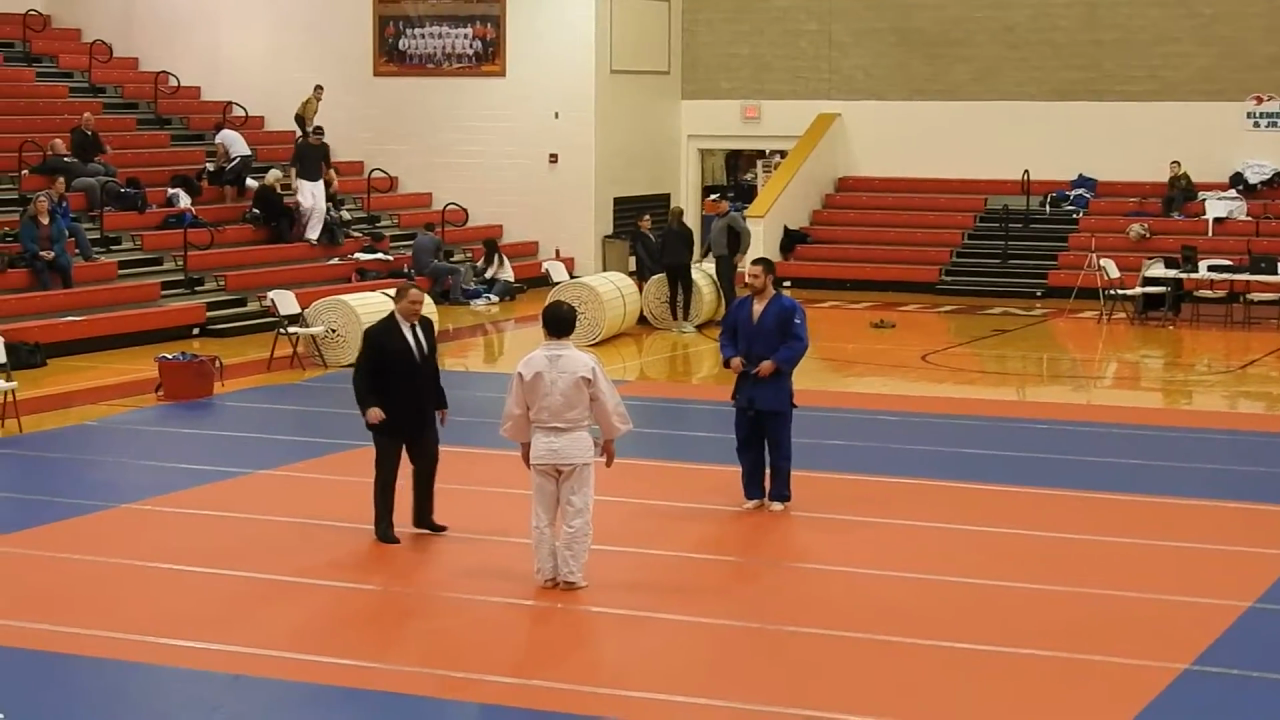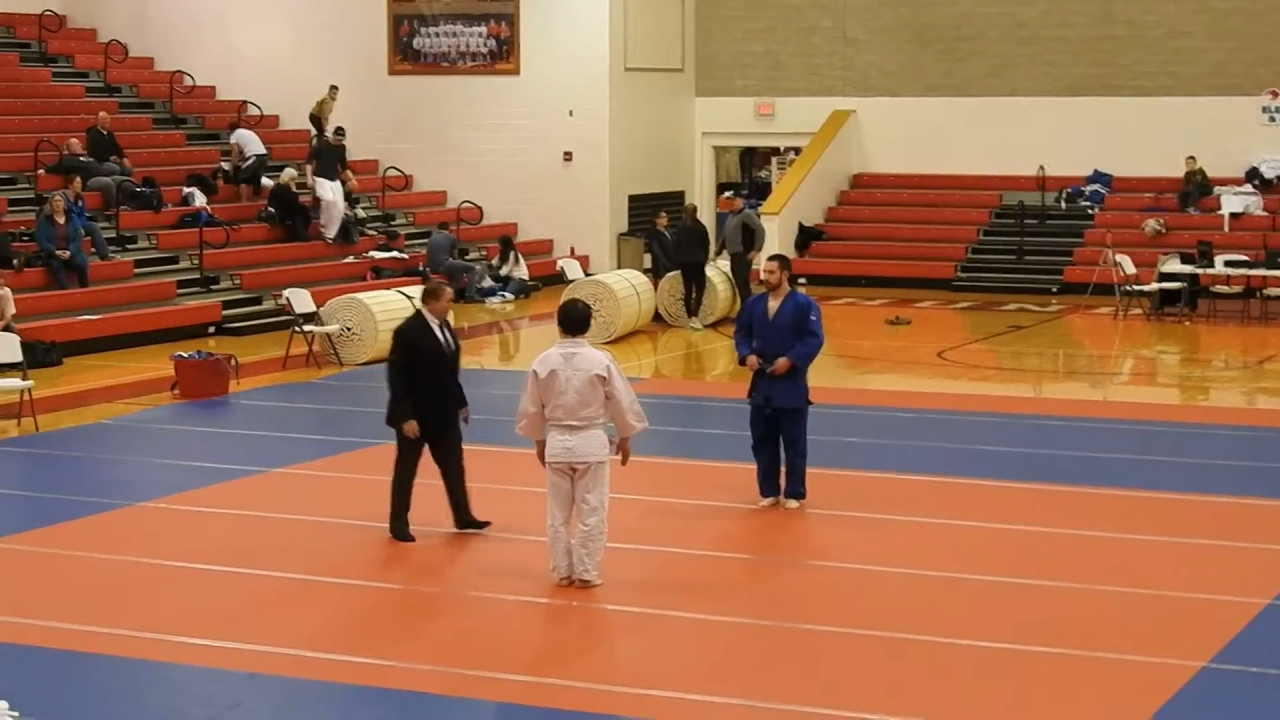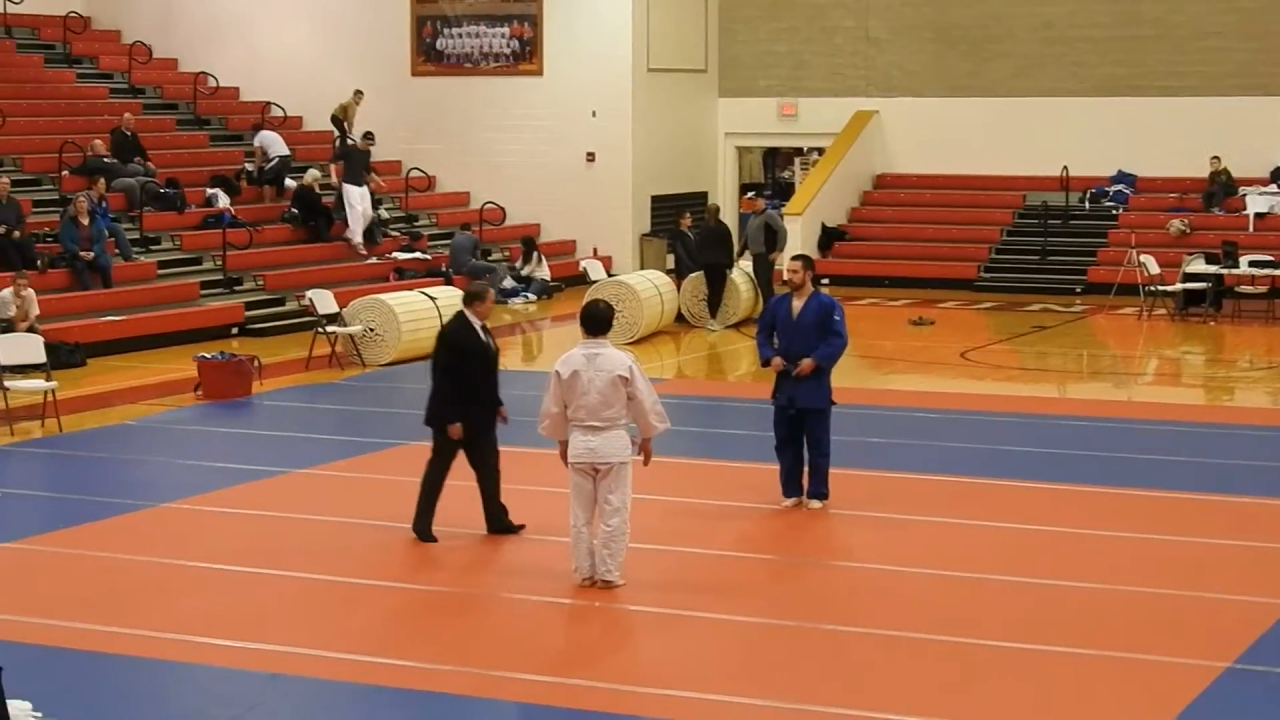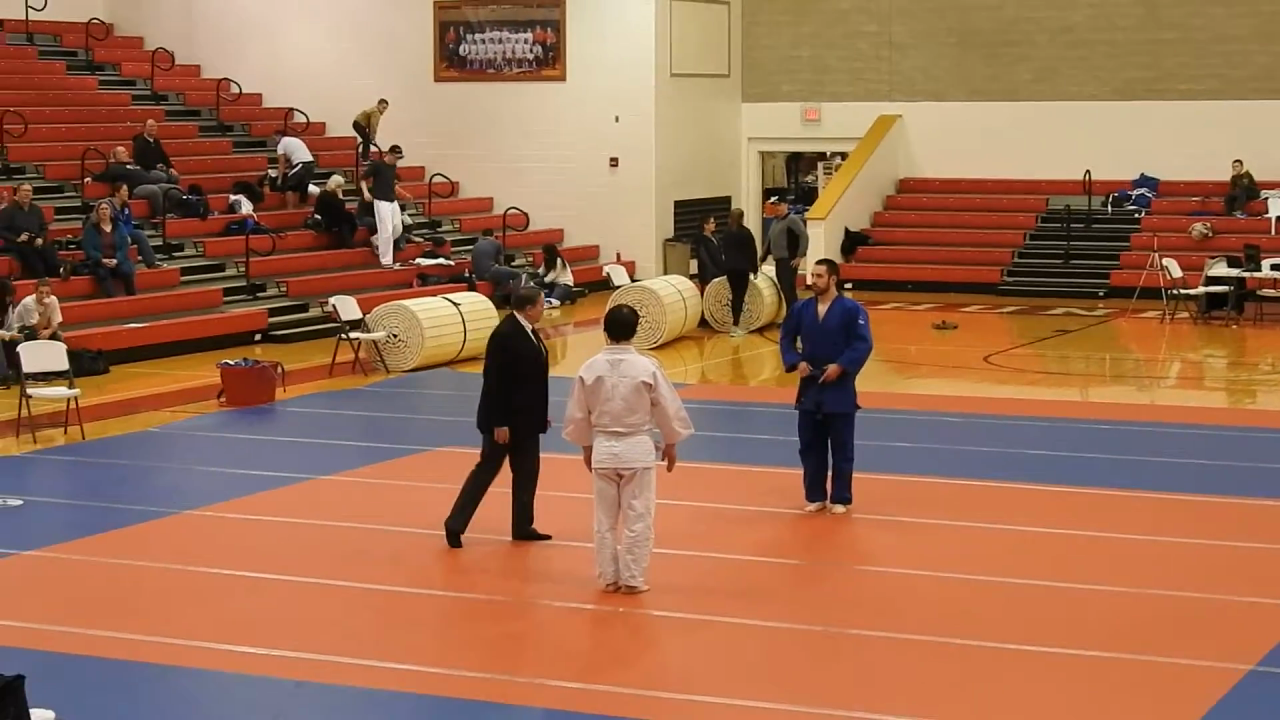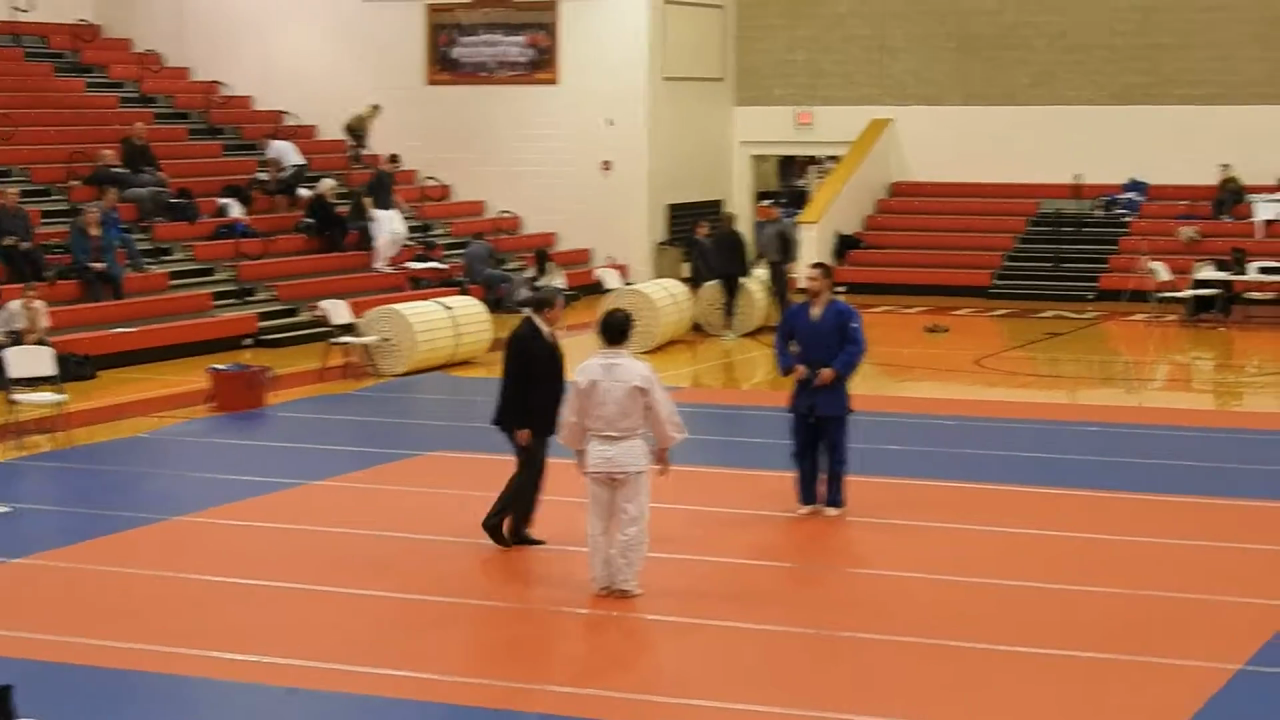
dt=0.2s
person 1, frame 1
left shoulder: (528, 364)
right shoulder: (586, 363)
left elbow: (516, 409)
right elbow: (606, 404)
left wrist: (524, 443)
right wrist: (609, 439)
left hip: (541, 444)
right hip: (576, 445)
left knee: (542, 515)
right knee: (576, 515)
left ankle: (547, 574)
right ankle: (570, 575)
person 1, frame 2
left shoulder: (543, 362)
right shoulder: (600, 360)
left elbow: (531, 407)
right elbow: (621, 401)
left wrist: (539, 441)
right wrist: (624, 437)
left hip: (556, 442)
right hip: (591, 443)
left knee: (557, 513)
right knee: (591, 512)
left ankle: (562, 572)
right ankle: (585, 573)
person 1, frame 3
left shoulder: (565, 362)
right shoulder: (623, 361)
left elbow: (554, 408)
right elbow: (644, 402)
left wrist: (562, 441)
right wrist: (646, 438)
left hip: (579, 443)
right hip: (614, 443)
left knee: (580, 513)
right knee: (614, 513)
left ankle: (585, 572)
right ankle: (608, 573)
person 1, frame 4
left shoulder: (590, 368)
right shoulder: (647, 367)
left elbow: (578, 413)
right elbow: (667, 408)
left wrist: (586, 446)
right wrist: (670, 443)
left hip: (603, 448)
right hip: (637, 449)
left knee: (604, 519)
right knee: (638, 519)
left ankle: (609, 577)
right ankle: (632, 579)
person 1, frame 5
left shoulder: (584, 371)
right shoulder: (640, 371)
left elbow: (573, 417)
right elbow: (660, 413)
left wrist: (580, 450)
right wrist: (662, 448)
left hip: (597, 452)
right hip: (631, 452)
left knee: (598, 522)
right knee: (631, 522)
left ankle: (601, 581)
right ankle: (625, 582)
person 2, frame 1
left shoulder: (426, 326)
right shoulder: (377, 334)
right elbow: (362, 375)
left wrist: (440, 403)
right wrist: (369, 406)
left hip: (421, 412)
right hip: (390, 416)
left knee: (428, 462)
right knee: (387, 471)
left ankle: (423, 516)
right ankle: (383, 526)
person 2, frame 2
left shoulder: (444, 325)
right shoulder: (407, 332)
right elbow: (396, 377)
left wrist: (460, 402)
right wrist: (405, 415)
left hip: (445, 412)
right hip: (416, 416)
left knee: (453, 463)
right knee: (406, 468)
left ankle: (463, 516)
right ankle: (398, 524)
person 2, frame 3
left shoulder: (480, 327)
right shoulder: (453, 332)
right elbow: (443, 378)
left wrist: (496, 404)
right wrist: (452, 419)
left hip: (480, 414)
right hip: (455, 416)
left knee: (489, 465)
right knee: (438, 468)
left ankle: (497, 520)
right ankle: (422, 523)
person 2, frame 4
left shoulder: (527, 331)
right shoulder: (505, 335)
right elbow: (494, 381)
left wrist: (541, 412)
right wrist: (499, 422)
left hip: (527, 418)
right hip: (506, 419)
left knee: (528, 470)
right knee: (487, 470)
left ankle: (523, 526)
right ankle: (456, 523)
person 2, frame 5
left shoulder: (542, 333)
right shoulder: (523, 337)
right elbow: (513, 383)
left wrist: (552, 415)
right wrist: (519, 423)
left hip: (539, 417)
right hip: (525, 419)
left knee: (533, 471)
right knee: (530, 471)
left ankle: (517, 529)
right ankle: (495, 520)
person 3, frame 1
left shoulder: (788, 308)
right shoulder: (739, 306)
left elbow: (799, 343)
right elbow: (726, 335)
left wrist: (774, 363)
right wrist: (731, 357)
left hip: (775, 386)
right hip: (746, 384)
left knee: (778, 445)
right knee: (747, 443)
left ankle: (779, 496)
right ankle: (754, 494)
person 3, frame 2
left shoulder: (803, 304)
right shoulder: (754, 304)
left elbow: (814, 339)
right elbow: (741, 333)
left wrist: (791, 360)
right wrist: (747, 355)
left hip: (791, 384)
right hip: (762, 382)
left knee: (794, 442)
right knee: (763, 440)
left ankle: (794, 493)
right ankle: (769, 491)
person 3, frame 3
left shoulder: (827, 305)
right shoulder: (777, 304)
left elbow: (838, 340)
right elbow: (763, 334)
left wrist: (815, 361)
right wrist: (771, 356)
left hip: (815, 384)
right hip: (785, 383)
left knee: (817, 443)
right knee: (786, 441)
left ankle: (817, 494)
right ankle: (792, 491)
person 3, frame 4
left shoulder: (851, 309)
right shoulder: (801, 309)
left elbow: (863, 344)
right elbow: (786, 339)
left wrist: (841, 366)
right wrist: (796, 362)
left hip: (840, 388)
right hip: (810, 387)
left knee: (841, 447)
right knee: (810, 445)
left ankle: (840, 498)
right ankle: (816, 496)
person 3, frame 5
left shoulder: (844, 313)
right shoulder: (795, 312)
left elbow: (855, 348)
right elbow: (782, 343)
left wrist: (835, 371)
right wrist: (793, 366)
left hip: (831, 391)
right hip: (804, 390)
left knee: (833, 450)
right knee: (803, 448)
left ankle: (833, 501)
right ankle: (808, 499)
